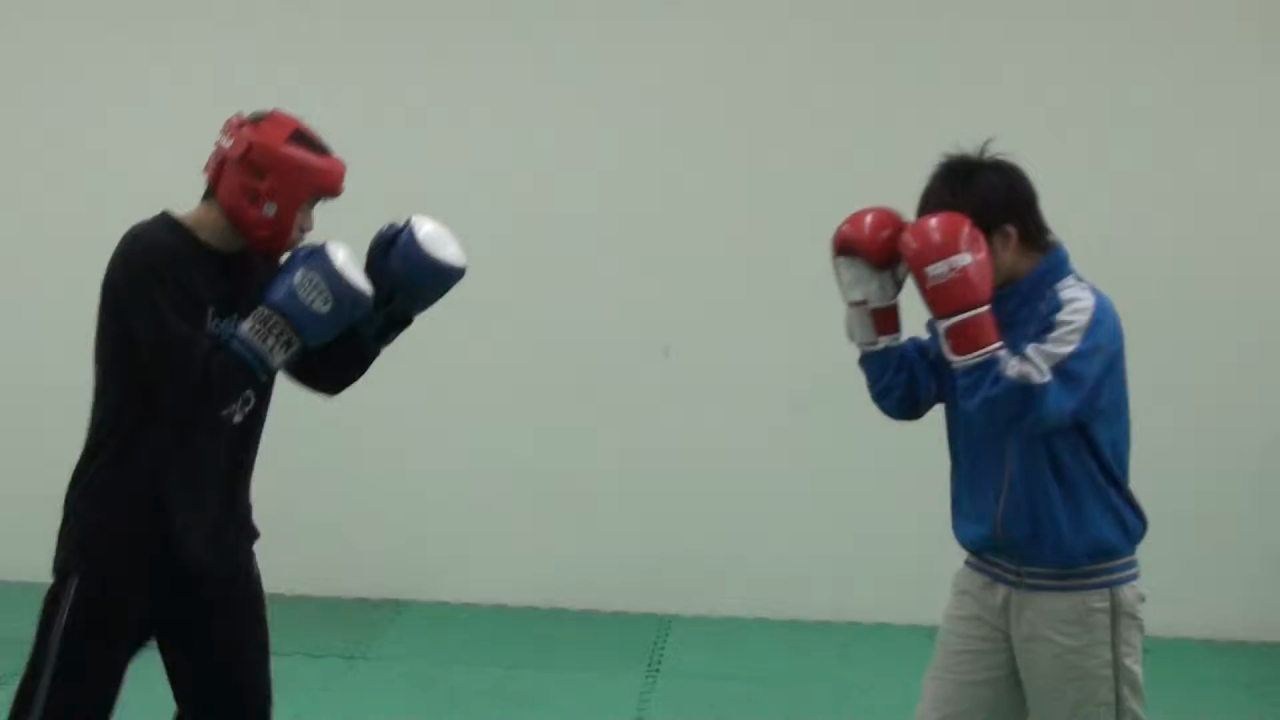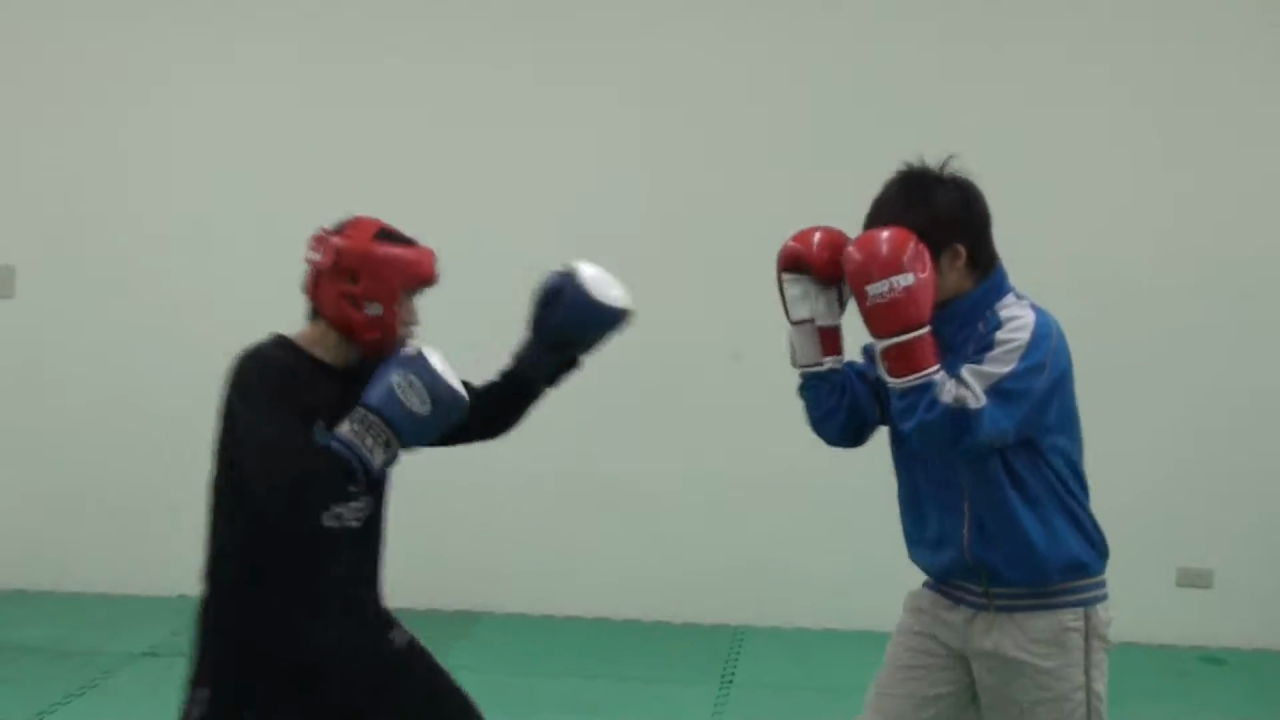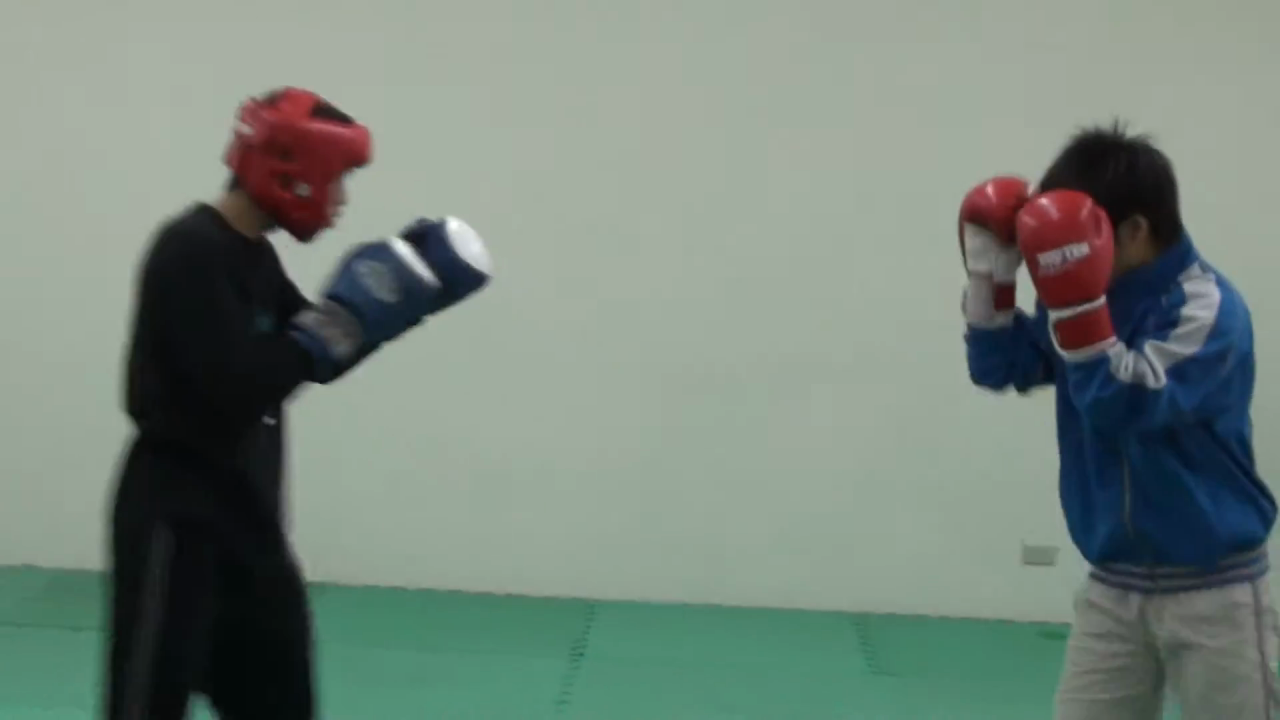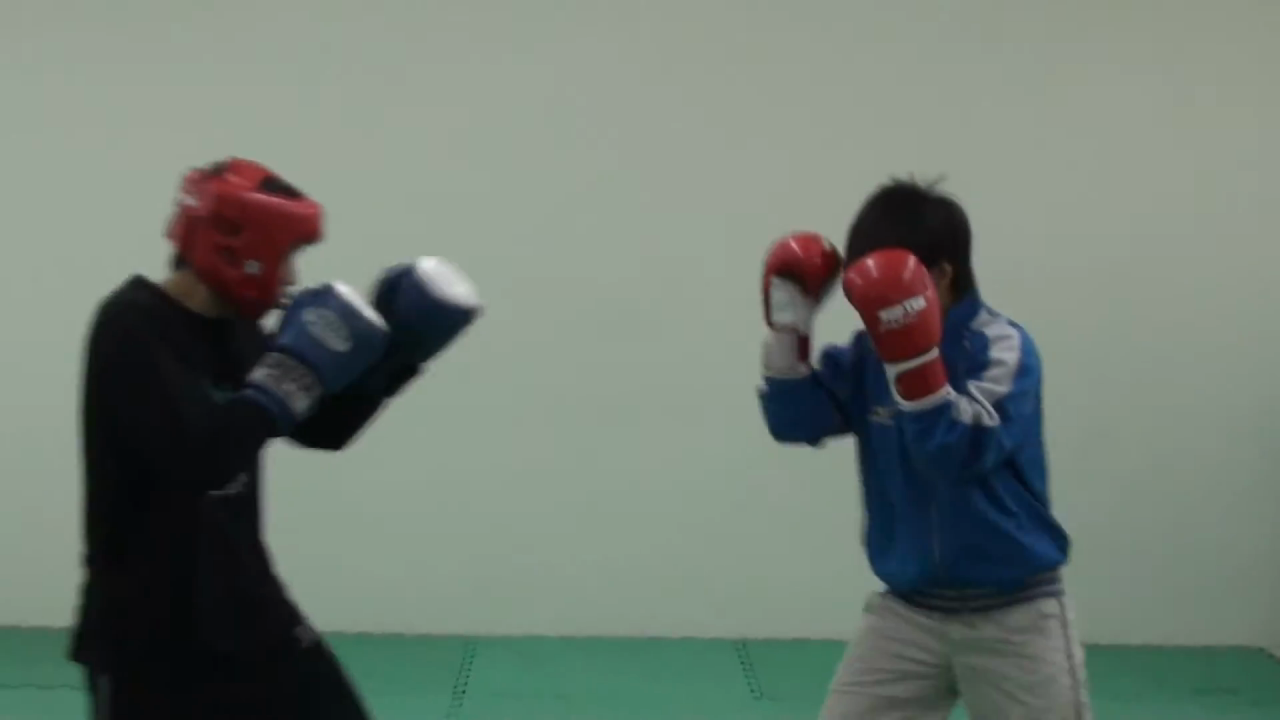
dt=0.7s
person 1, frame 1
left shoulder: (254, 266)
right shoulder: (149, 258)
left elbow: (328, 372)
right elbow: (185, 390)
left wrist: (390, 304)
right wrist: (285, 321)
left hip: (213, 535)
right hip: (120, 531)
person 1, frame 2
left shoulder: (371, 374)
right shoulder: (265, 377)
left elbow: (480, 418)
right elbow: (284, 500)
left wrist: (552, 351)
right wrist: (378, 428)
left hip: (354, 633)
right hip: (255, 641)
person 1, frame 3
left shoulder: (251, 256)
right shoulder: (190, 254)
left elbow: (322, 358)
right elbow: (231, 393)
left wrist: (414, 294)
right wrist: (344, 315)
left hip: (242, 521)
right hip: (176, 524)
person 1, frame 4
left shoulder: (234, 332)
right shoulder: (129, 329)
left elbow: (325, 425)
right elbow: (193, 459)
left wrist: (400, 352)
right wrist: (296, 369)
left hip: (243, 604)
right hip: (146, 617)
person 2, frame 1
left shoulder: (1082, 313)
right shoulder: (985, 306)
left elbow: (1013, 408)
right elbow: (902, 396)
left wrist: (959, 305)
right wrist: (872, 299)
left hip: (1078, 588)
right hip: (988, 577)
person 2, frame 2
left shoulder: (1024, 332)
right shoulder: (924, 327)
left elbow: (947, 430)
right elbow: (839, 422)
left wrist: (900, 327)
right wrist: (813, 318)
left hip: (1043, 612)
right hip: (945, 604)
person 2, frame 3
left shoulder: (1208, 308)
right shoulder: (1105, 296)
left elbow: (1119, 411)
right elbow: (996, 369)
left wrist: (1074, 292)
right wrist: (991, 263)
left hip: (1216, 589)
person 2, frame 4
left shoulder: (1003, 349)
right shoulder: (871, 350)
left elbow: (960, 454)
right elbow: (793, 419)
left wrist: (911, 349)
right wrist: (787, 324)
right hip: (907, 611)
